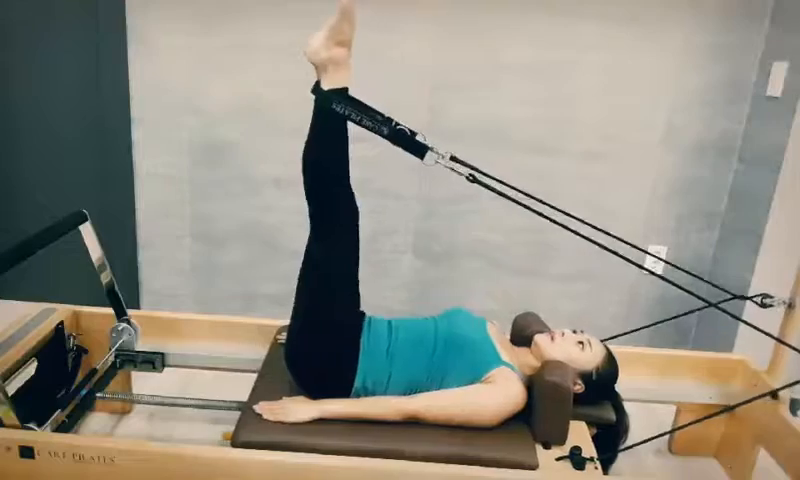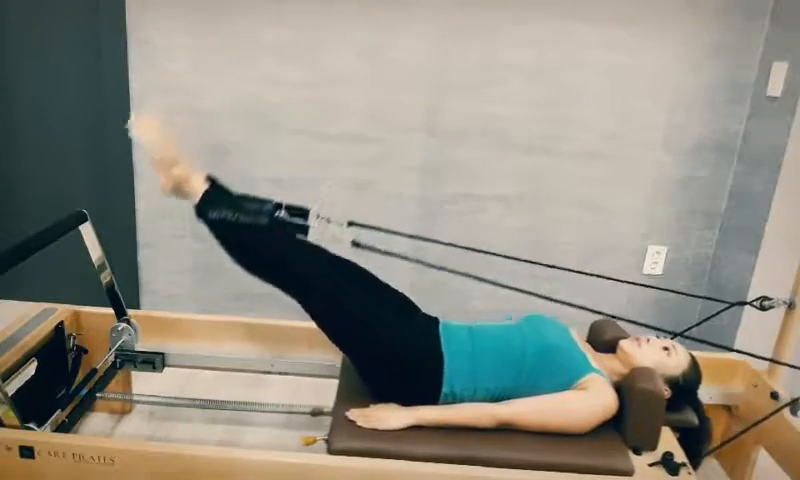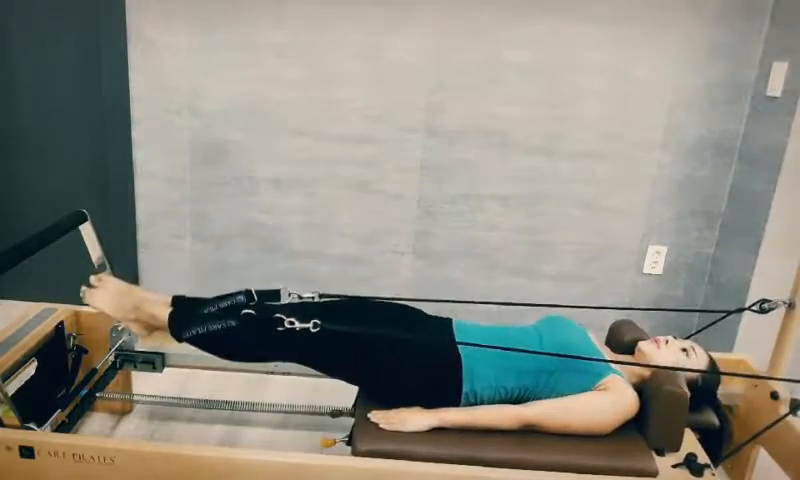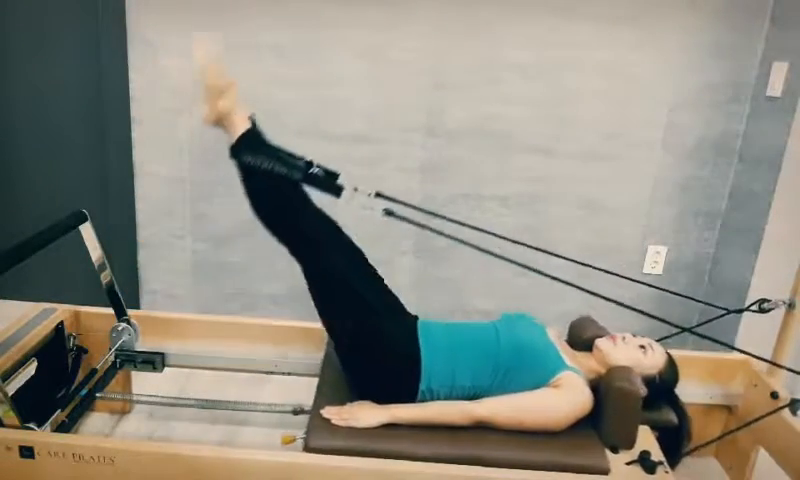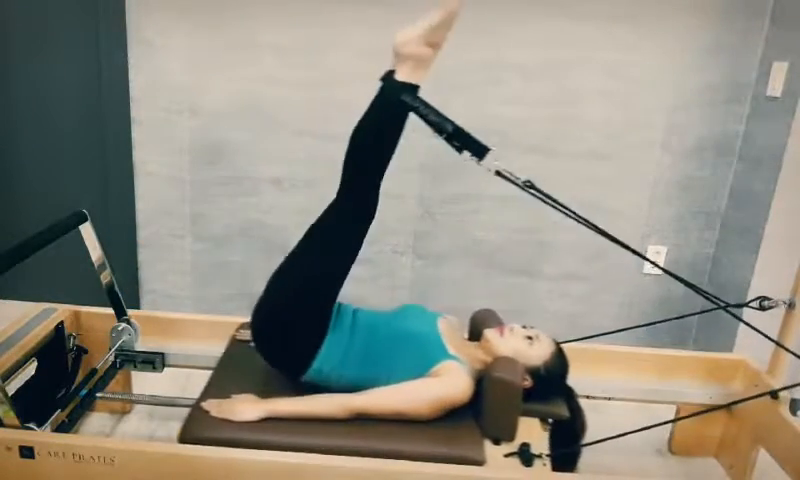
dt=1s
person 1, frame 1
left shoulder: (509, 394)
right shoulder: (497, 339)
left elbow: (409, 409)
left wrist: (317, 408)
left hip: (332, 367)
right hip: (353, 340)
left knee: (333, 222)
right knee: (336, 214)
person 1, frame 2
left shoulder: (601, 400)
right shoulder: (580, 349)
left elbow: (500, 414)
left wrist: (408, 415)
left hip: (422, 376)
right hip: (431, 337)
left knee: (305, 272)
right knee: (308, 261)
left ankle: (194, 187)
right ankle: (196, 184)
person 1, frame 3
left shoulder: (620, 401)
right shoulder: (594, 348)
left elbow: (522, 415)
left wrist: (430, 417)
left hip: (445, 375)
right hip: (443, 336)
left knee: (292, 335)
right knee: (290, 311)
left ankle: (161, 313)
right ankle: (161, 307)
person 1, frame 4
left shoulder: (575, 397)
right shoulder: (558, 349)
left elbow: (476, 411)
left wrist: (386, 412)
left hip: (399, 372)
right hip: (413, 336)
left knee: (316, 242)
right knee: (320, 233)
left ankle: (238, 126)
right ankle: (238, 124)
person 1, frame 5
left shoulder: (457, 385)
right shoulder: (449, 329)
left elbow: (355, 406)
left wrist: (264, 408)
left hip: (294, 342)
right hip: (304, 327)
